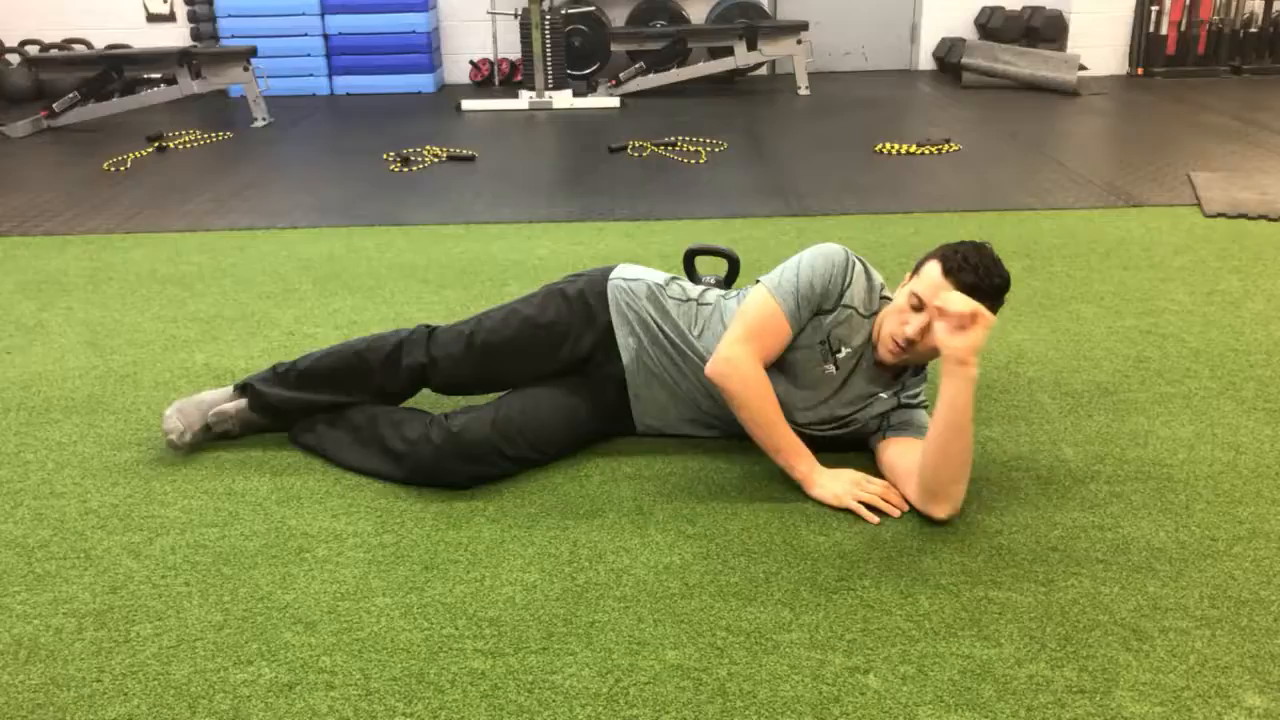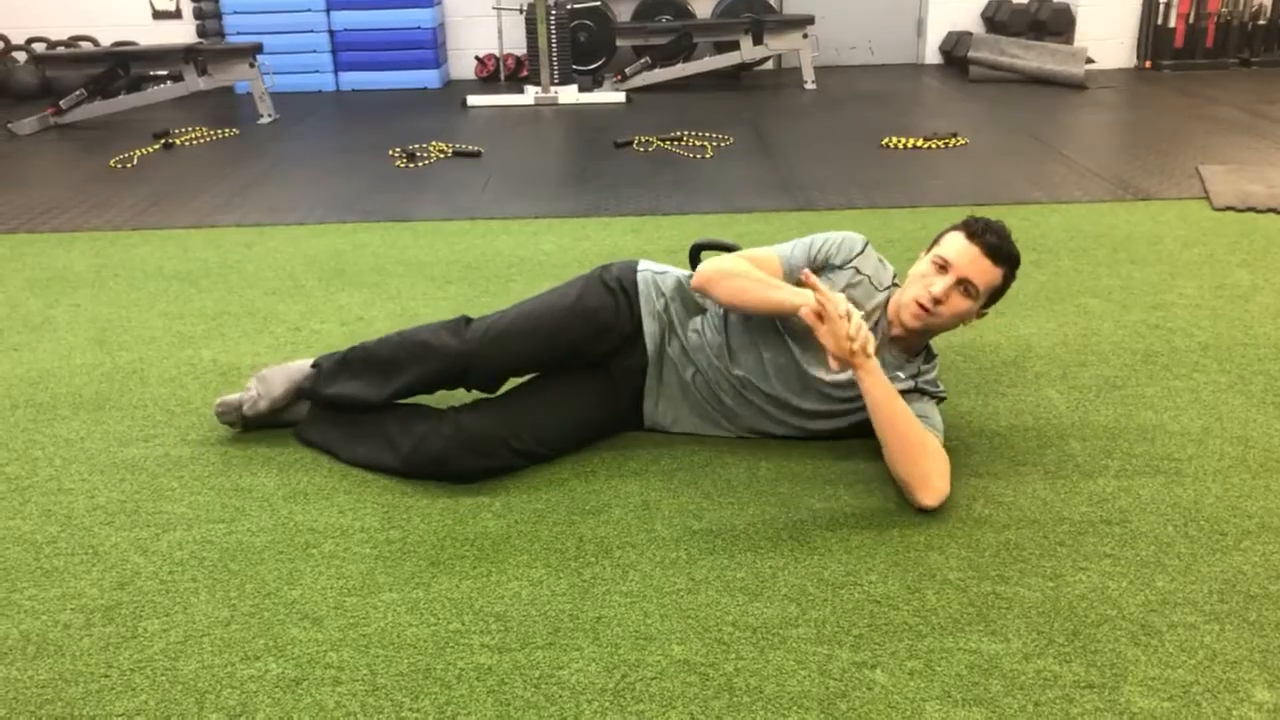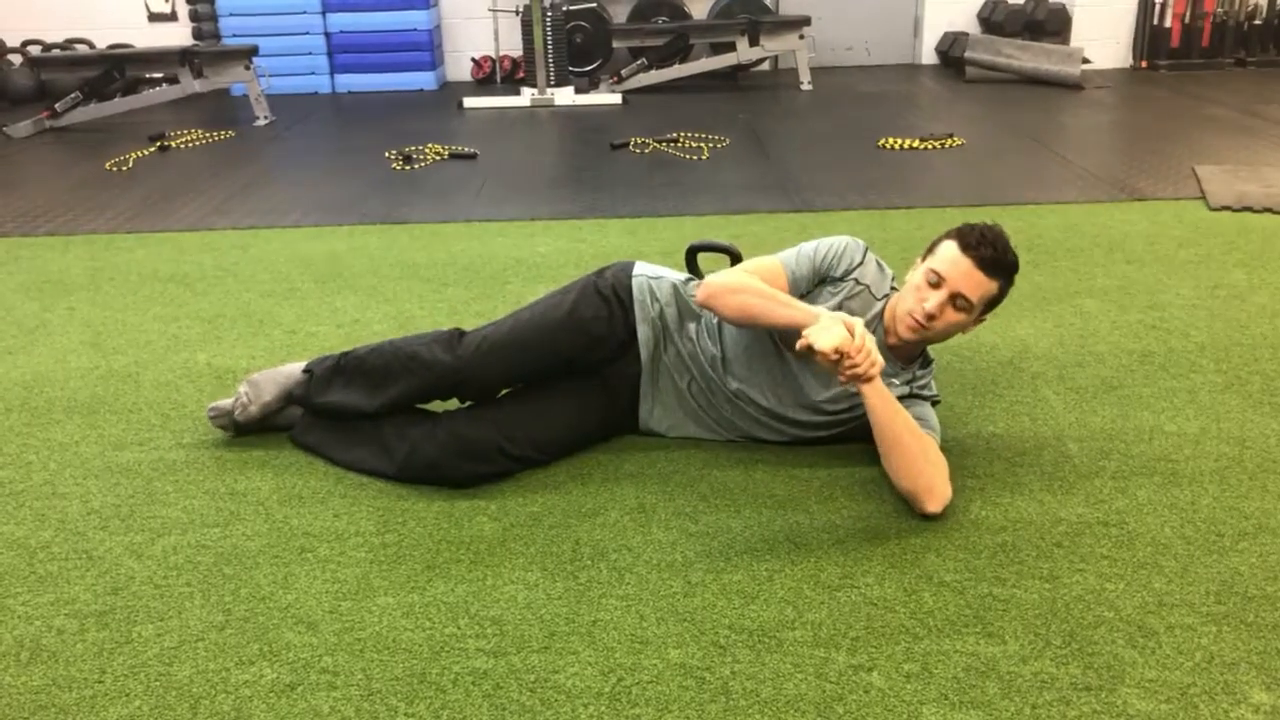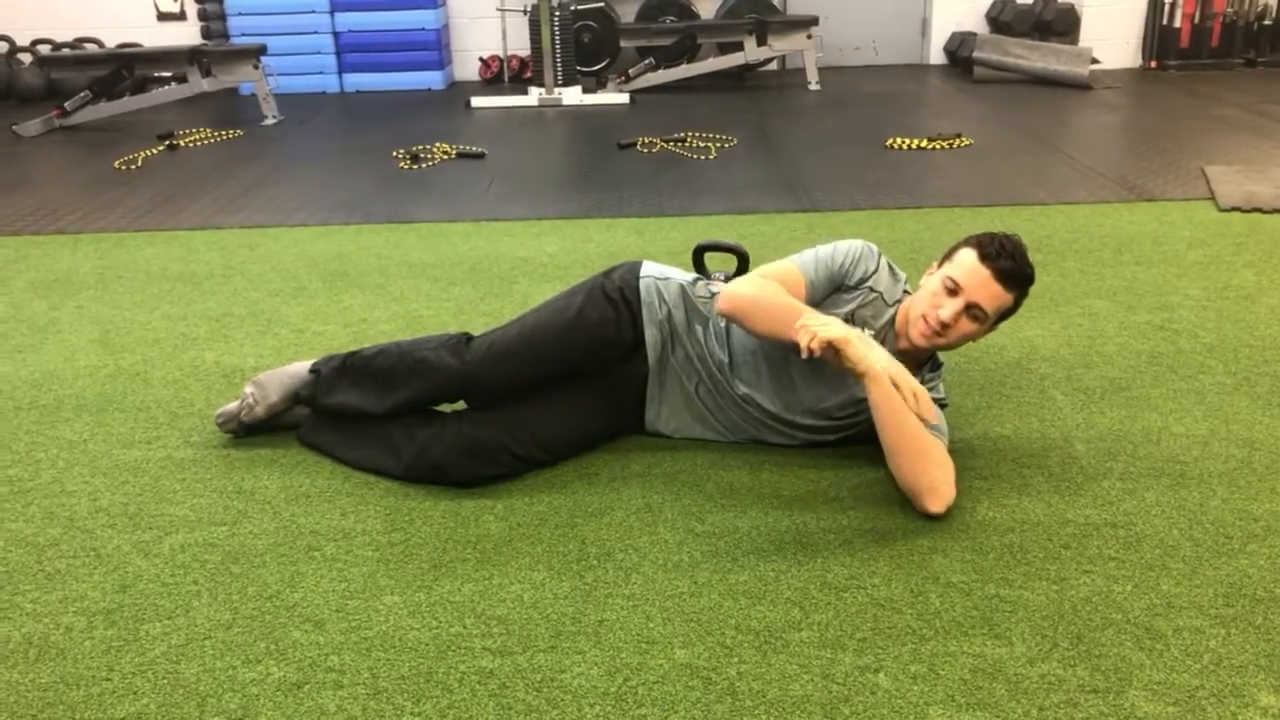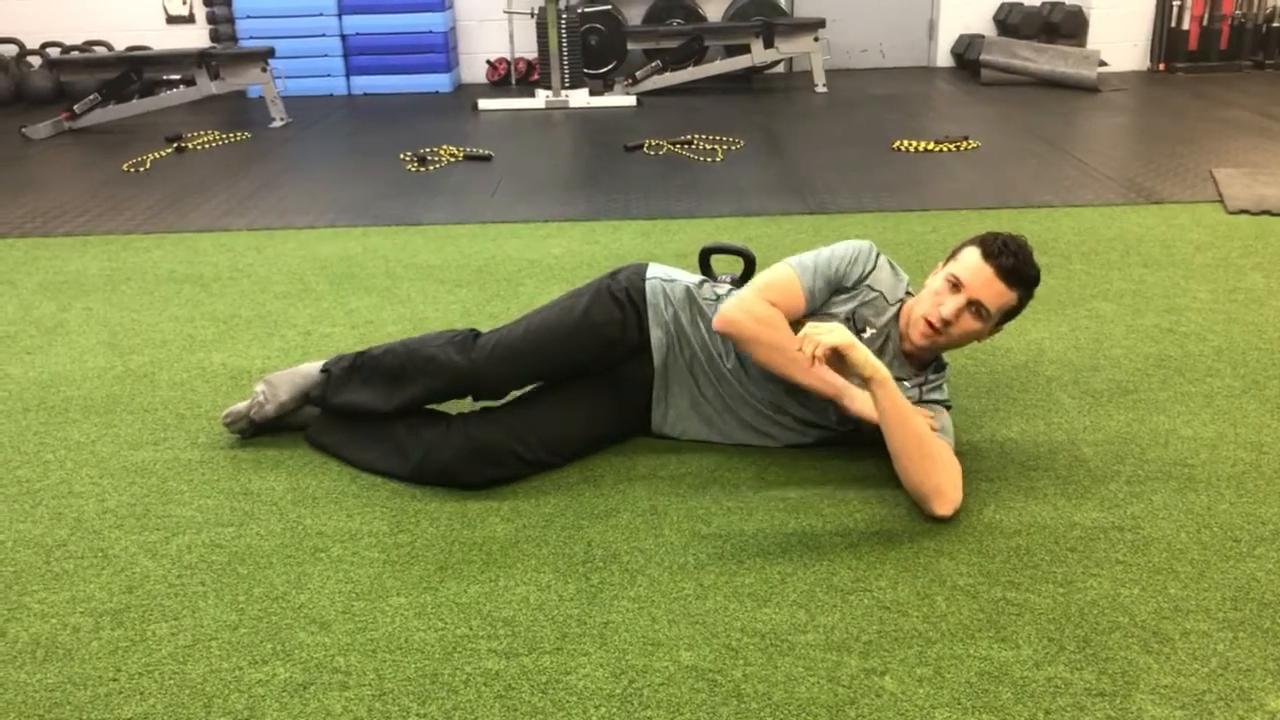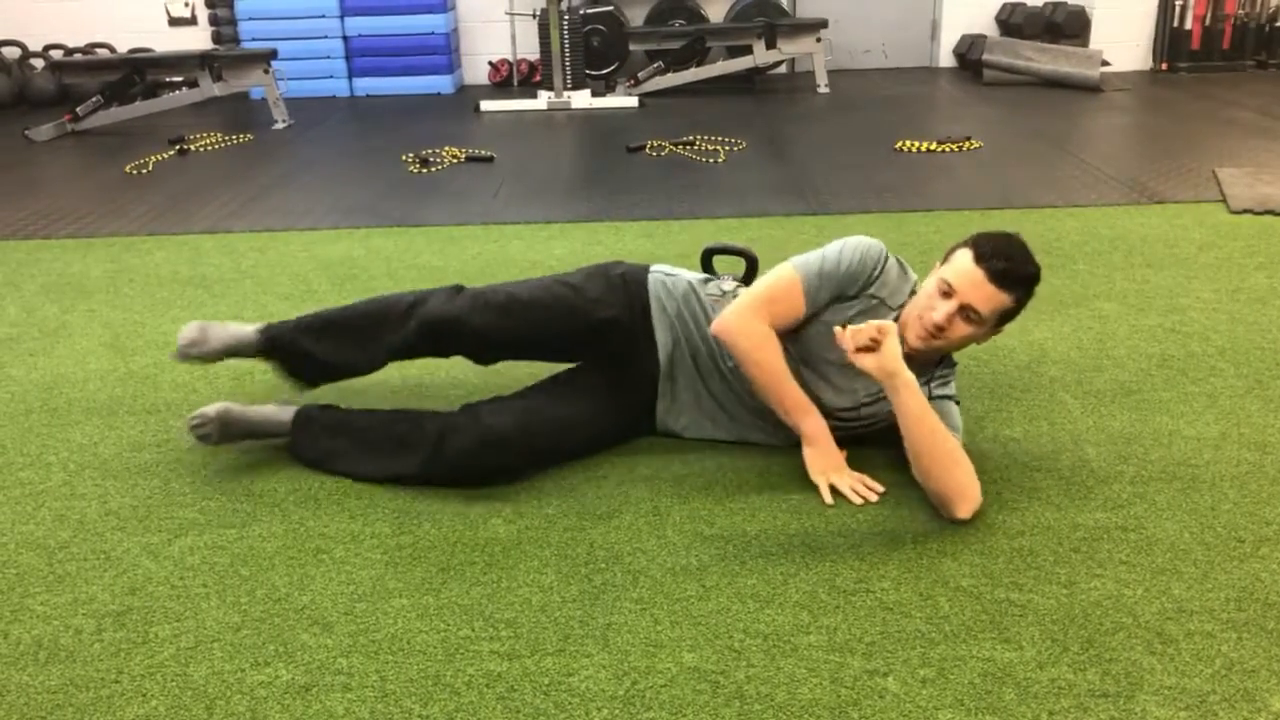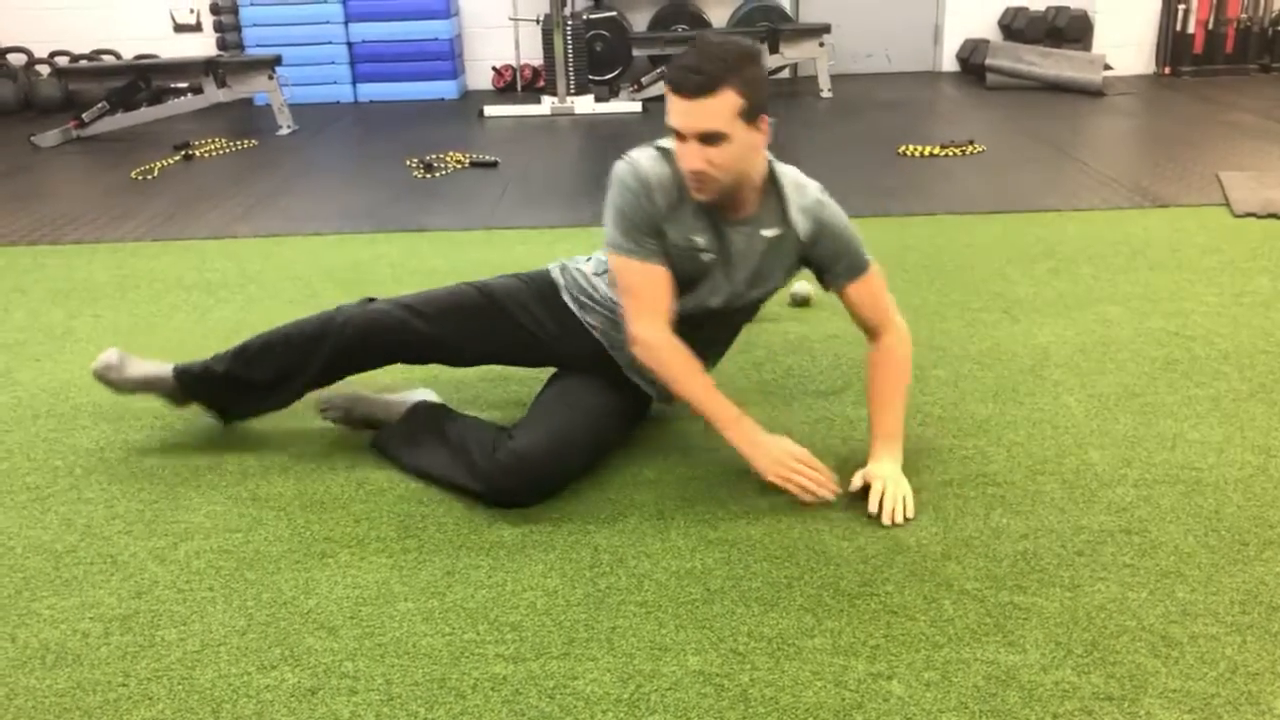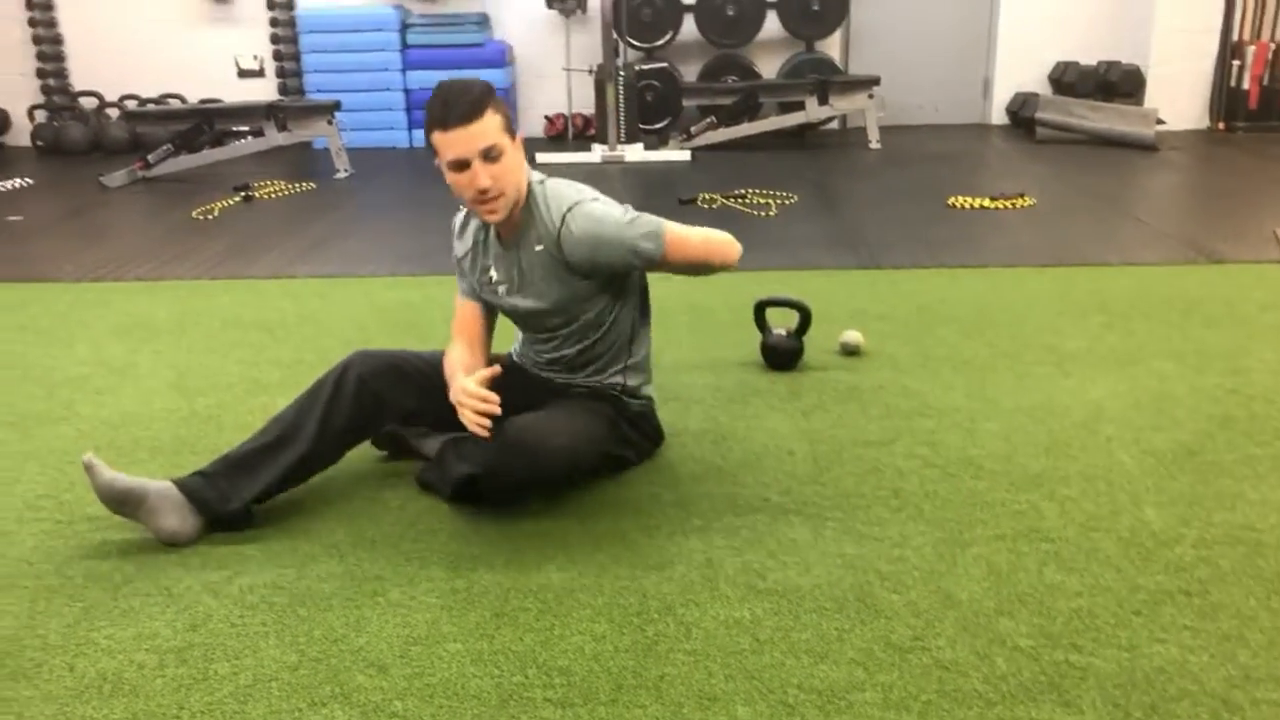
dt=0.7s
person 1, frame 1
left shoulder: (890, 405)
right shoulder: (839, 270)
left elbow: (937, 498)
right elbow: (730, 364)
left wrist: (962, 366)
right wrist: (809, 473)
left hip: (623, 402)
right hip: (619, 314)
left knee: (451, 453)
right knee: (435, 358)
left ankle: (284, 421)
right ankle: (252, 393)
person 1, frame 2
left shoulder: (913, 388)
right shoulder: (853, 256)
left elbow: (928, 489)
right elbow: (710, 273)
left wrist: (860, 361)
right wrist: (803, 300)
left hip: (641, 400)
right hip: (644, 308)
left knee: (462, 447)
right knee: (474, 351)
left ankle: (305, 418)
right ankle: (316, 380)
person 1, frame 3
left shoulder: (909, 395)
right shoulder: (853, 262)
left elbow: (931, 496)
right elbow: (718, 288)
left wrist: (868, 380)
right wrist: (817, 319)
left hip: (638, 404)
right hip: (640, 312)
left knee: (460, 454)
right knee: (469, 363)
left ankle: (301, 422)
right ankle: (307, 382)
person 1, frame 4
left shoulder: (921, 397)
right shoulder: (867, 268)
left elbow: (933, 495)
right elbow: (739, 296)
left wrist: (861, 363)
right wrist: (866, 344)
left hip: (643, 404)
right hip: (648, 313)
left knee: (464, 453)
right knee: (475, 367)
left ankle: (307, 421)
right ankle: (316, 381)
person 1, frame 5
left shoulder: (924, 399)
right shoulder: (865, 266)
left elbow: (941, 499)
right elbow: (740, 315)
left wrist: (870, 372)
right wrist: (843, 391)
left hip: (649, 409)
right hip: (652, 316)
left knee: (470, 456)
right knee: (482, 364)
left ankle: (313, 421)
right ankle: (324, 382)
person 1, frame 6
left shoulder: (931, 394)
right shoulder: (869, 263)
left elbow: (959, 502)
right elbow: (737, 321)
left wrist: (897, 375)
right wrist: (813, 434)
left hip: (649, 402)
right hip: (647, 313)
left knee: (473, 447)
right knee: (462, 318)
left ankle: (289, 425)
right ankle: (274, 341)
person 1, frame 7
left shoulder: (805, 213)
right shoulder: (643, 176)
left elbow: (888, 325)
right elbow: (649, 334)
left wrist: (886, 455)
right wrist: (752, 440)
left hip: (630, 373)
right hip: (568, 302)
left knee: (523, 470)
right knee: (372, 325)
left ankle: (409, 417)
right ankle: (189, 380)
person 1, frame 8
left shoulder: (577, 222)
right shoulder: (469, 229)
left elbow: (723, 250)
right elbow: (465, 345)
left wrist: (626, 283)
right wrist: (461, 383)
left hip: (607, 408)
right hip: (532, 376)
left knee: (509, 458)
right knee: (367, 375)
left ankle: (447, 455)
right ankle: (198, 502)
